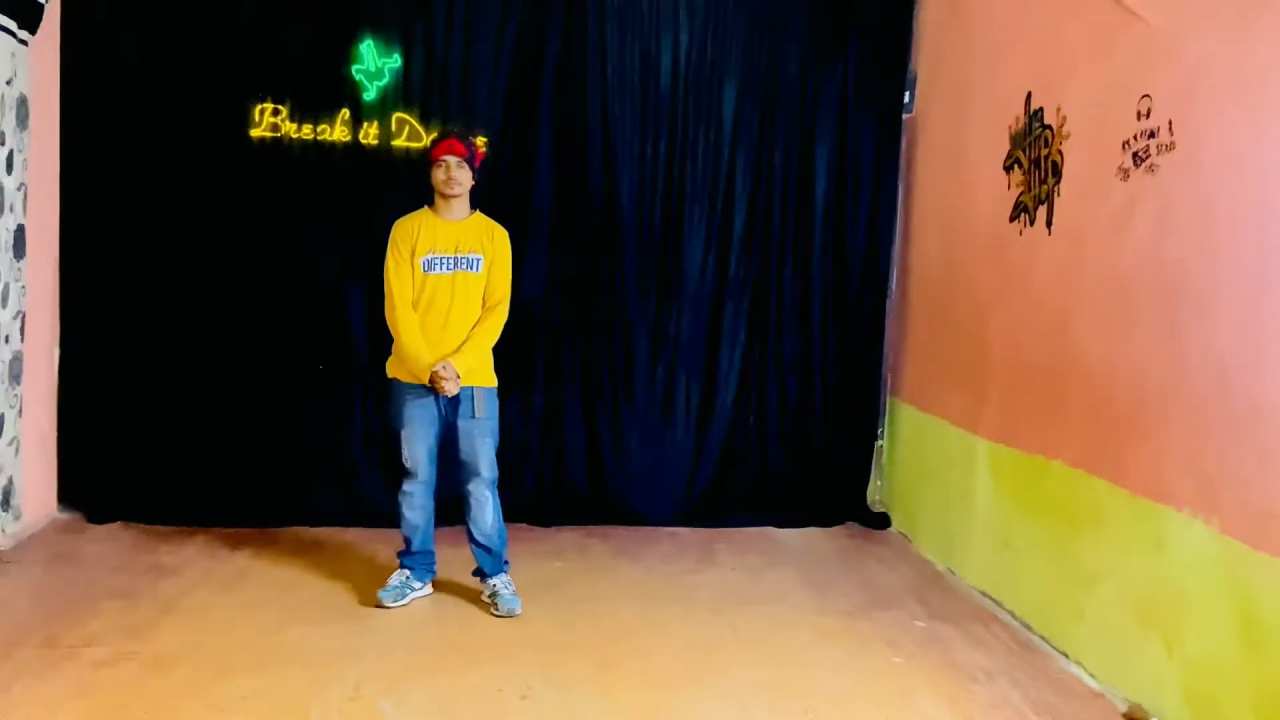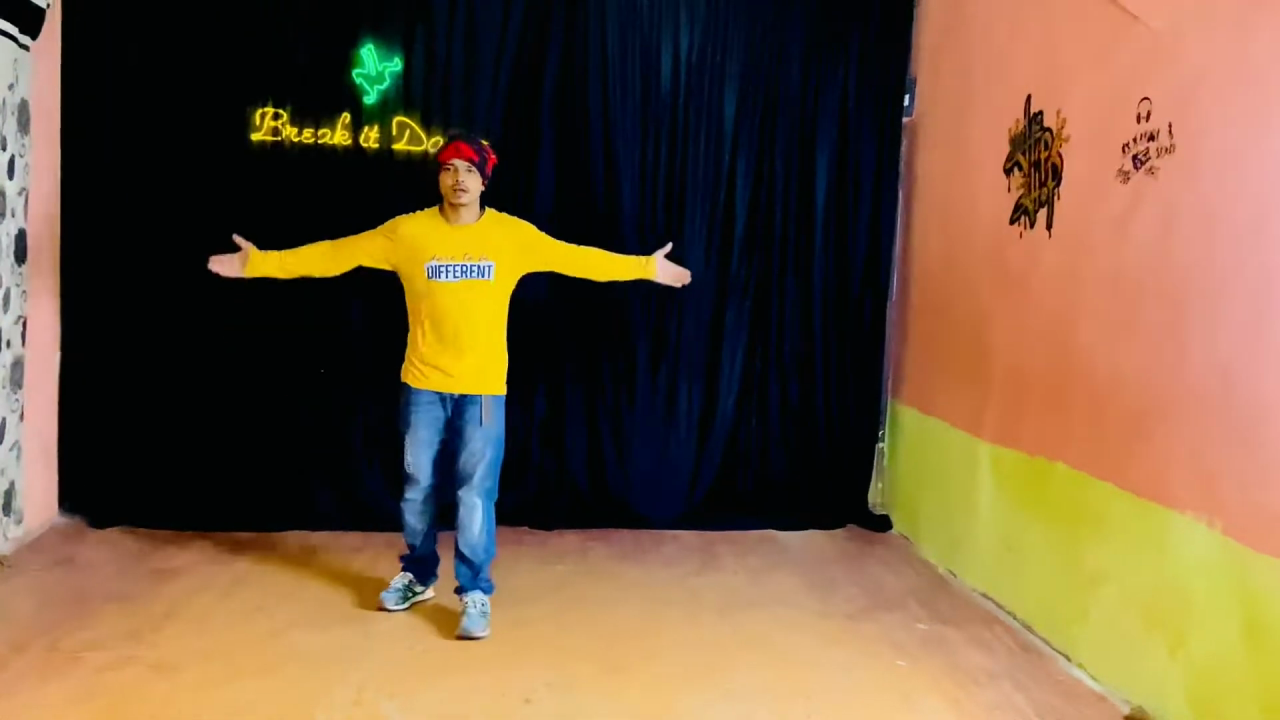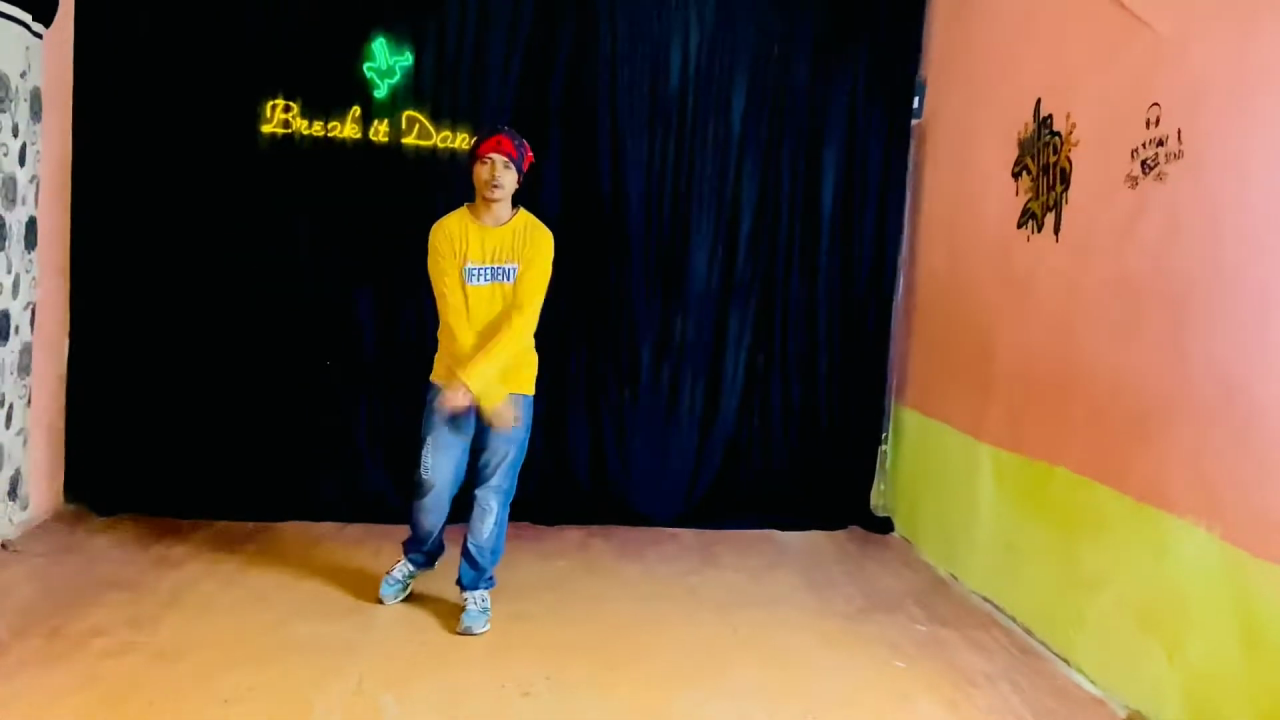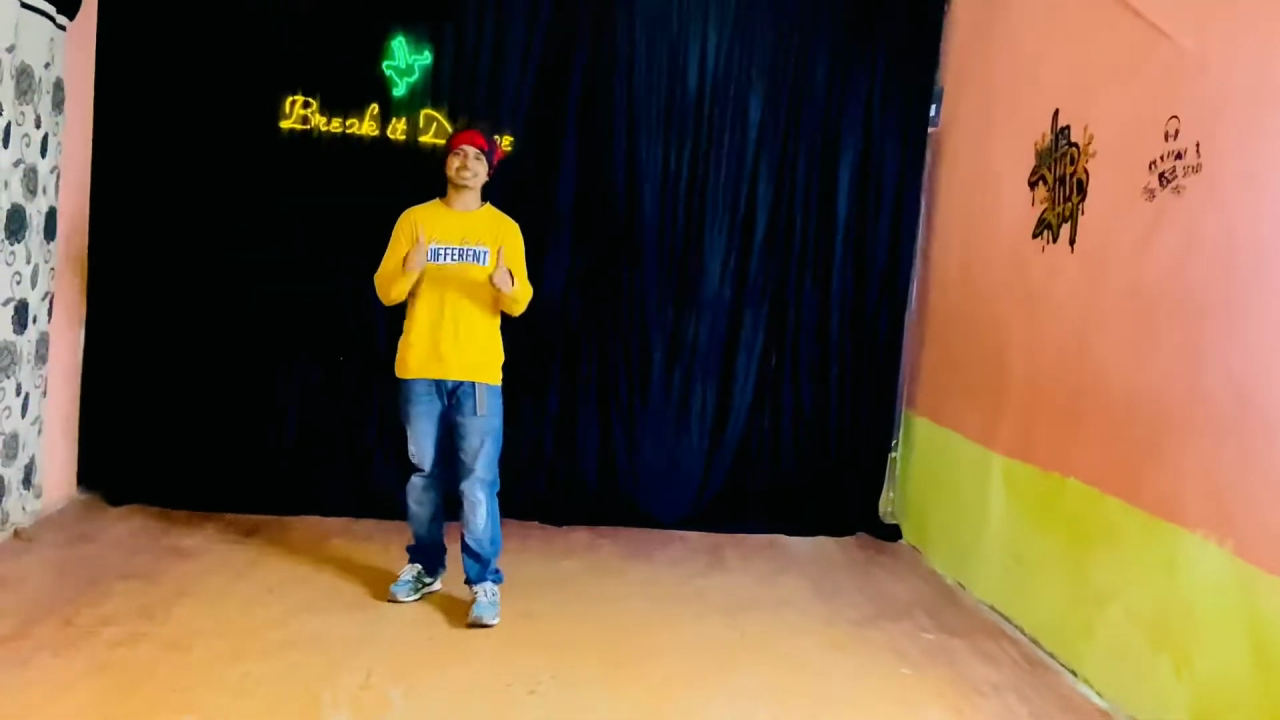
dt=1s
person 1, frame 1
left shoulder: (494, 235)
right shoulder: (406, 230)
left elbow: (496, 310)
right elbow: (397, 308)
left wrist: (457, 365)
right wrist: (428, 368)
left hip: (474, 377)
right hip: (413, 376)
left knee: (481, 477)
right knee: (417, 476)
left ankle: (494, 575)
right ankle: (416, 570)
person 1, frame 2
left shoulder: (511, 232)
right shoulder: (409, 230)
left elbow: (573, 258)
right elbow: (338, 254)
left wrist: (643, 268)
right wrist: (262, 263)
left hip: (484, 385)
right hip: (424, 383)
left knee: (477, 488)
right knee: (418, 483)
left ankle: (475, 592)
right ankle: (418, 575)
person 1, frame 3
left shoulder: (536, 236)
right shoulder: (445, 232)
left elbow: (521, 320)
right elbow: (456, 319)
left wrist: (476, 379)
right wrist: (485, 394)
left hip: (511, 380)
right hip: (451, 379)
left knee: (494, 492)
right knee: (436, 483)
left ankle: (476, 589)
right ankle: (417, 559)
person 1, frame 4
left shoulder: (505, 228)
right shoulder: (414, 219)
left elbow: (519, 305)
right elbow: (386, 292)
left wrist: (508, 285)
right wrist: (407, 269)
left hip: (478, 372)
right hip: (420, 369)
left knee: (479, 478)
right knee: (423, 472)
left ankle: (484, 582)
right ankle: (425, 566)
